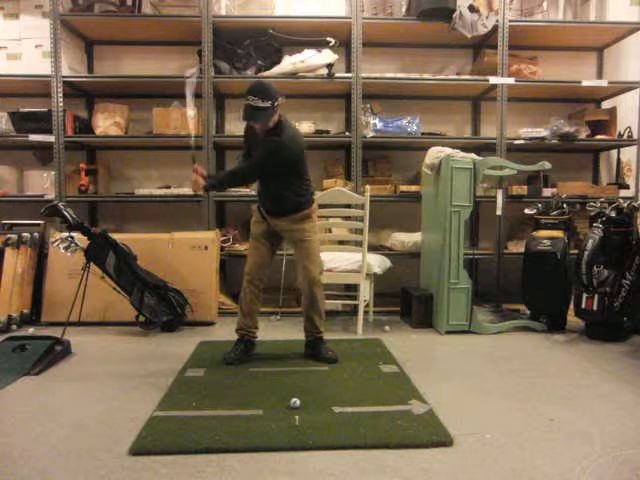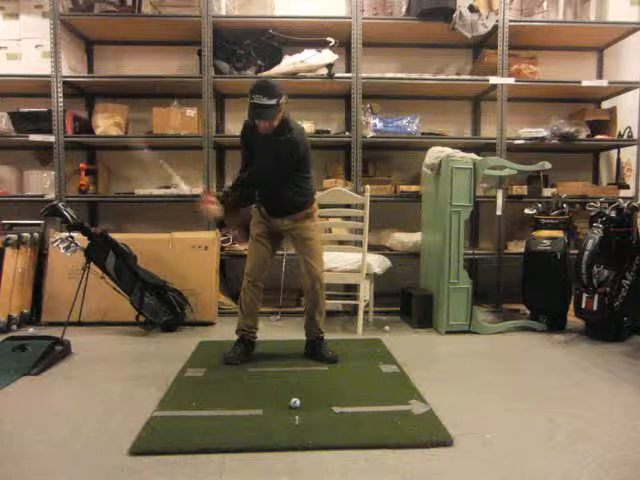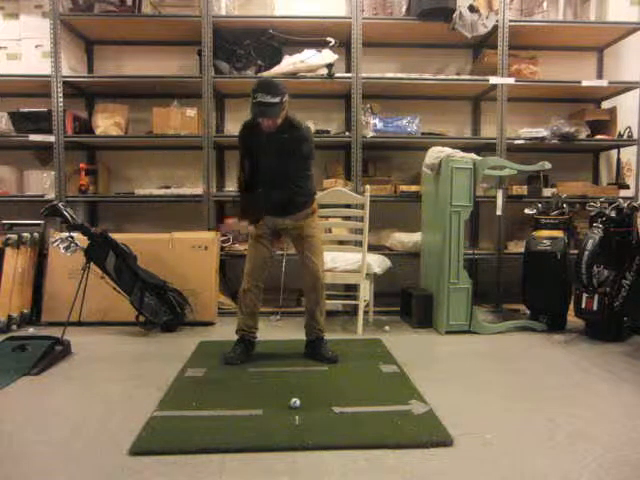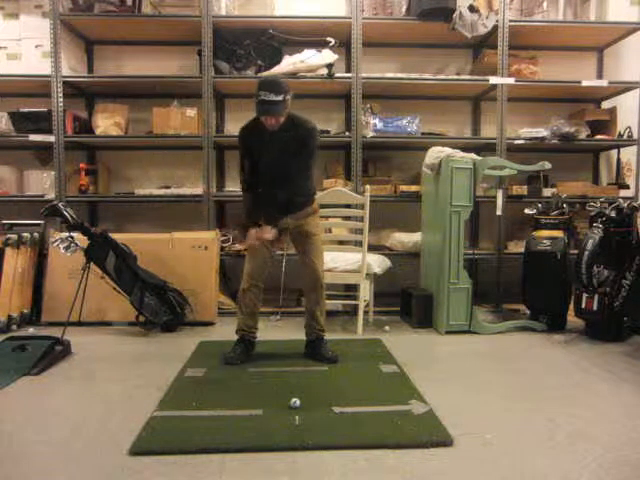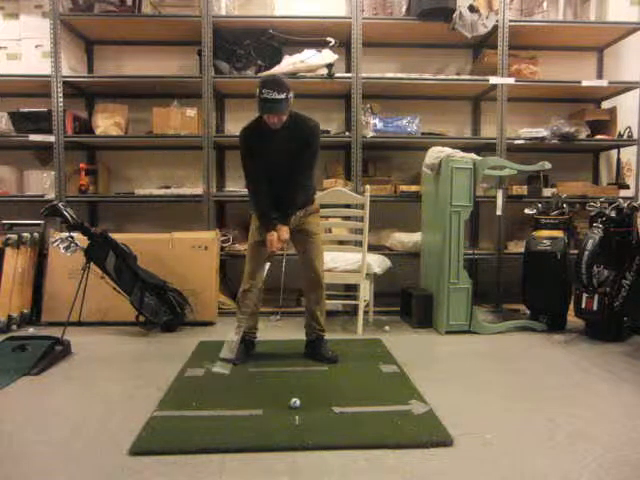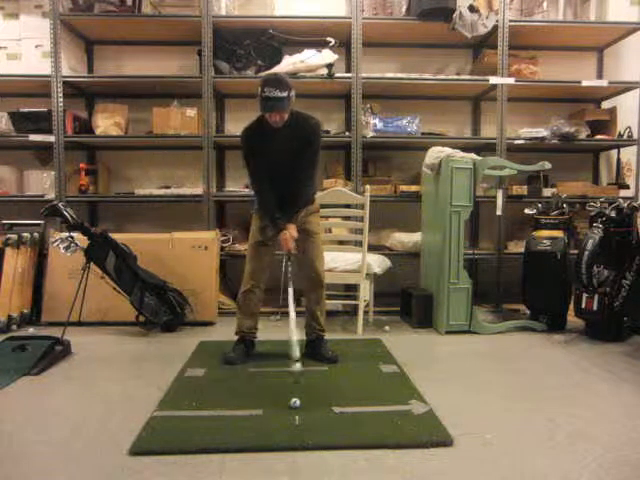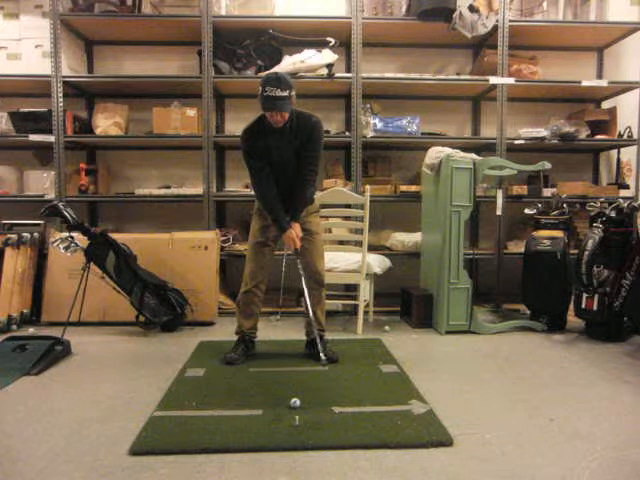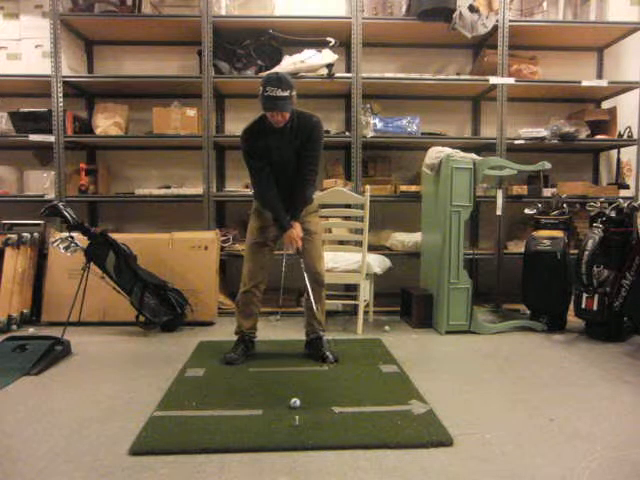
dt=0.1s
person 1, frame 1
left shoulder: (285, 142)
right shoulder: (256, 127)
left elbow: (246, 176)
right elbow: (247, 164)
left wrist: (208, 184)
right wrist: (212, 177)
left hip: (298, 216)
right hip: (266, 213)
left knee: (311, 278)
right knee: (252, 276)
left ankle: (315, 340)
right ankle: (246, 338)
person 1, frame 2
left shoulder: (293, 140)
right shoulder: (251, 130)
left elbow: (258, 181)
right elbow: (248, 174)
left wrist: (225, 206)
right wrist: (224, 199)
left hip: (300, 214)
right hip: (266, 213)
left knee: (313, 277)
right knee: (253, 276)
left ankle: (315, 340)
right ankle: (246, 339)
person 1, frame 3
left shoulder: (300, 136)
right shoulder: (248, 131)
left elbow: (284, 186)
right elbow: (248, 177)
left wrist: (251, 216)
right wrist: (245, 214)
left hip: (300, 213)
right hip: (265, 214)
left knee: (314, 277)
right knee: (252, 276)
left ankle: (315, 339)
right ankle: (246, 338)
person 1, frame 4
left shoulder: (305, 131)
right shoulder: (248, 133)
left elbow: (295, 182)
right elbow: (250, 181)
left wrist: (272, 222)
right wrist: (256, 223)
left hip: (301, 211)
right hip: (262, 213)
left knee: (314, 276)
right knee: (252, 276)
left ankle: (315, 339)
right ankle: (246, 338)
person 1, frame 5
left shoulder: (309, 129)
right shoulder: (250, 134)
left elbow: (301, 180)
right elbow: (255, 183)
left wrist: (286, 222)
right wrist: (268, 225)
left hip: (303, 210)
right hip: (267, 213)
left knee: (314, 275)
right knee: (252, 275)
left ankle: (315, 339)
right ankle: (247, 338)
person 1, frame 6
left shoulder: (310, 126)
right shoulder: (251, 135)
left elbow: (305, 177)
right elbow: (260, 184)
left wrist: (292, 220)
right wrist: (279, 225)
left hip: (304, 210)
right hip: (268, 212)
left knee: (314, 275)
right knee: (253, 276)
left ankle: (315, 339)
right ankle: (245, 338)
person 1, frame 7
left shoulder: (311, 125)
right shoulder: (251, 135)
left elbow: (307, 176)
right elbow: (261, 184)
left wrist: (295, 220)
right wrist: (282, 225)
left hip: (304, 210)
right hip: (268, 211)
left knee: (315, 275)
right knee: (253, 277)
left ankle: (315, 339)
right ankle: (245, 339)
person 1, frame 8
left shoulder: (311, 125)
right shoulder: (252, 134)
left elbow: (307, 175)
right elbow: (263, 184)
left wrist: (296, 220)
right wrist: (285, 224)
left hip: (303, 209)
right hip: (266, 211)
left knee: (315, 275)
right knee: (252, 276)
left ankle: (315, 339)
right ankle: (245, 339)
